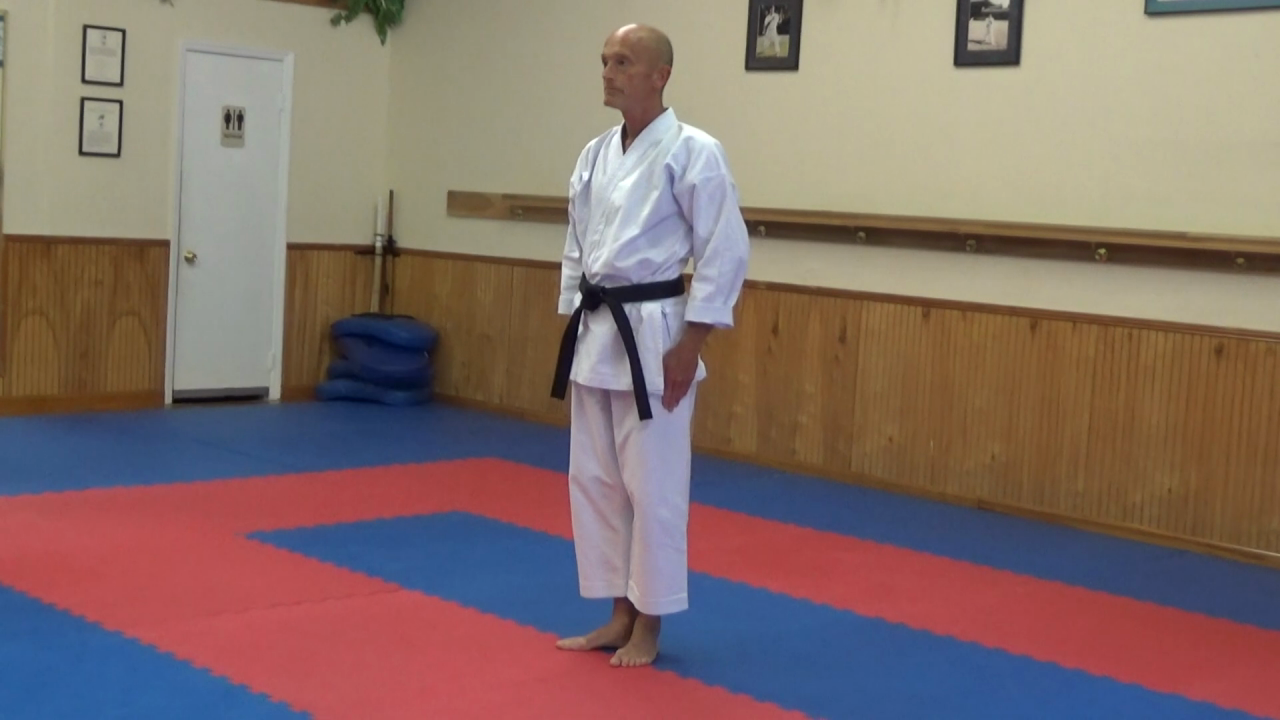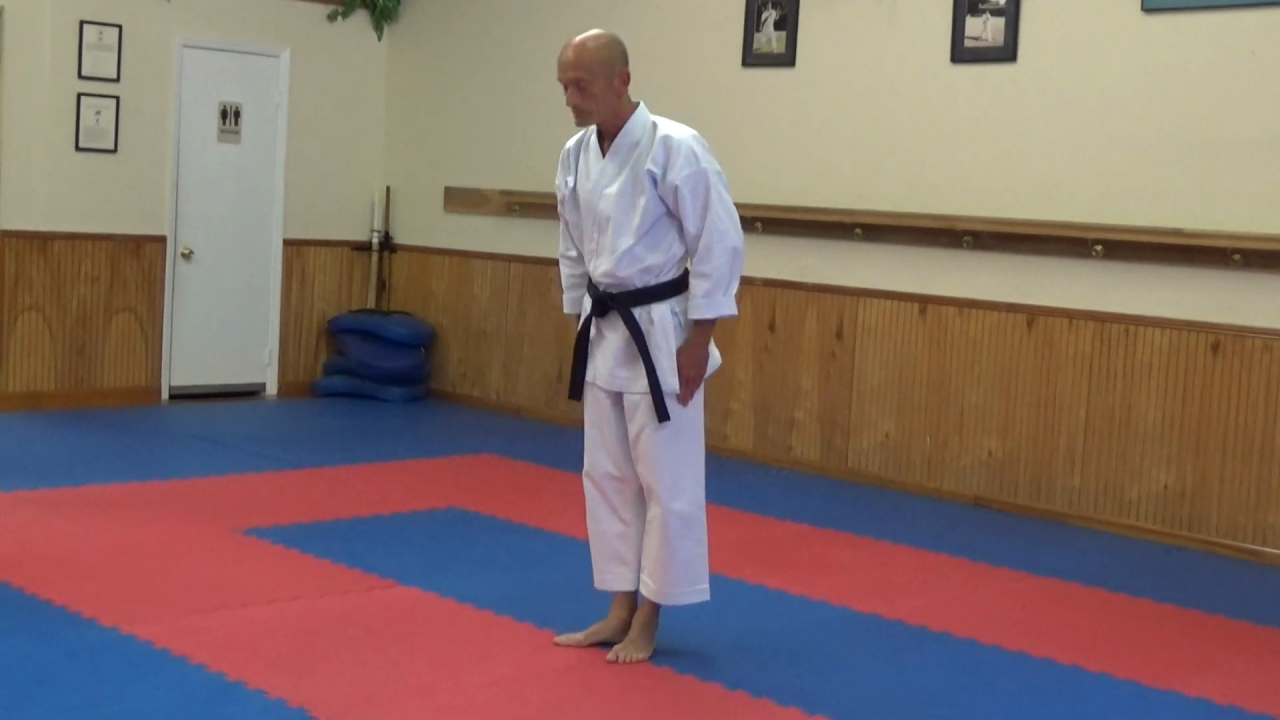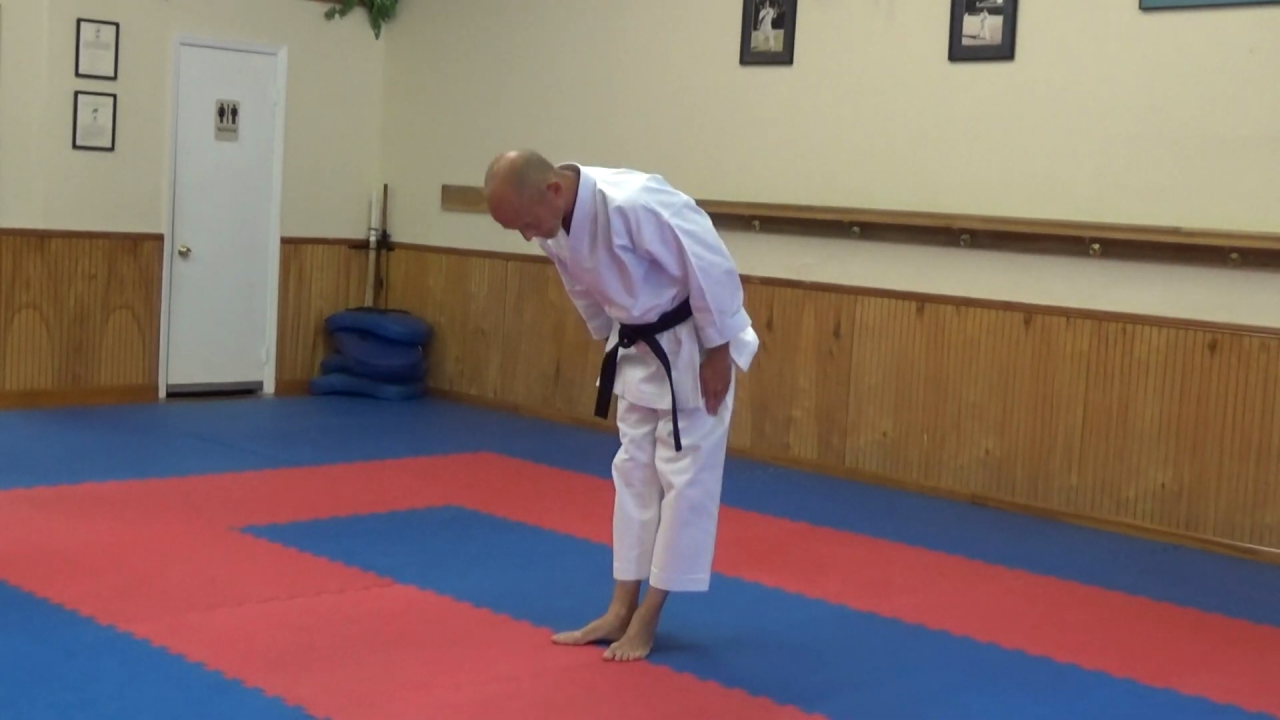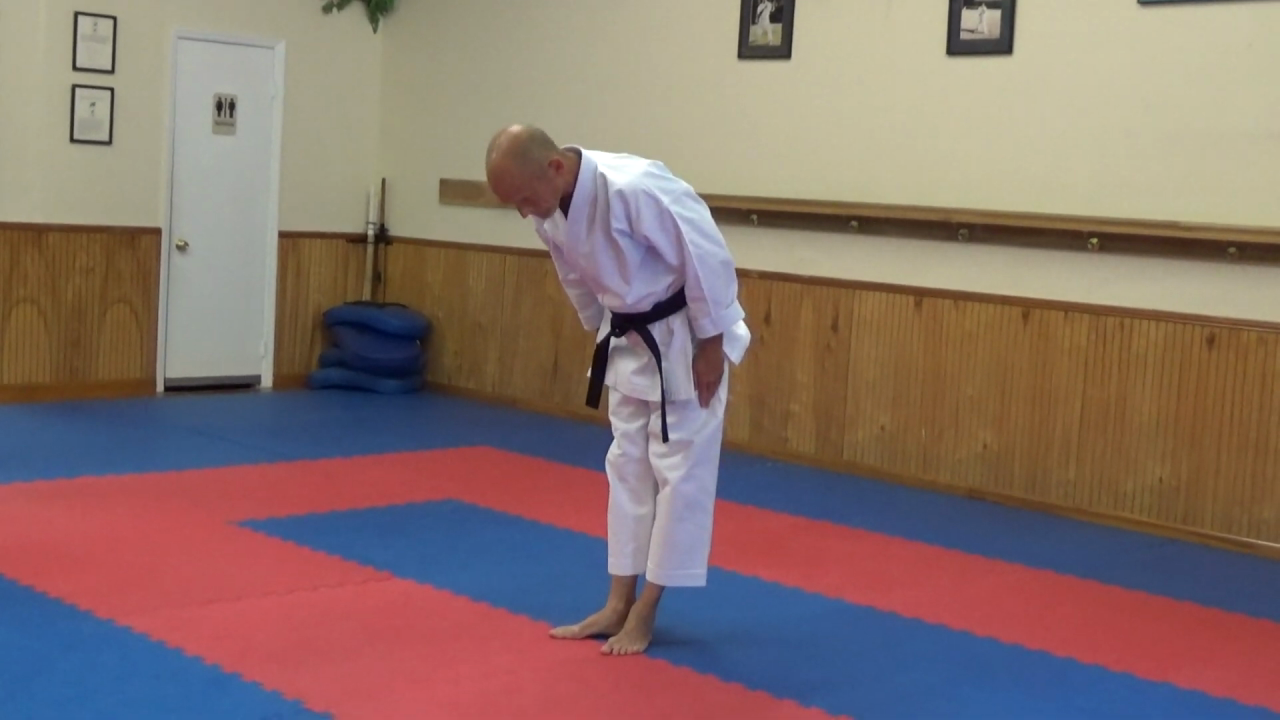
dt=1s
person 1, frame 1
left shoulder: (693, 151)
right shoulder: (594, 153)
left elbow: (725, 253)
left wrist: (690, 344)
right wrist: (575, 327)
left hip: (653, 334)
right hip: (593, 333)
left knee: (652, 485)
right knee: (594, 480)
left ankle: (648, 625)
right ankle: (619, 614)
person 1, frame 2
left shoulder: (675, 147)
right shoulder: (575, 155)
left elbow: (720, 244)
left wrist: (697, 339)
right wrist: (584, 321)
left hip: (662, 333)
right hip: (604, 333)
left knee: (667, 480)
right knee: (607, 475)
left ankle: (648, 621)
right ankle: (620, 611)
person 1, frame 3
left shoulder: (633, 203)
right shoulder: (554, 224)
left elbow: (711, 268)
left wrist: (717, 354)
right wrist: (615, 346)
left hip: (695, 341)
right hip: (640, 345)
left knee: (685, 473)
right knee: (634, 470)
left ankle: (647, 618)
right ankle: (621, 609)
person 1, frame 4
left shoulder: (635, 188)
right shoulder: (548, 206)
left elbow: (707, 259)
left wrist: (709, 348)
right wrist: (607, 336)
left hip: (685, 334)
right hip: (630, 338)
left knee: (679, 468)
right knee: (627, 466)
left ankle: (644, 612)
right ankle: (618, 603)
